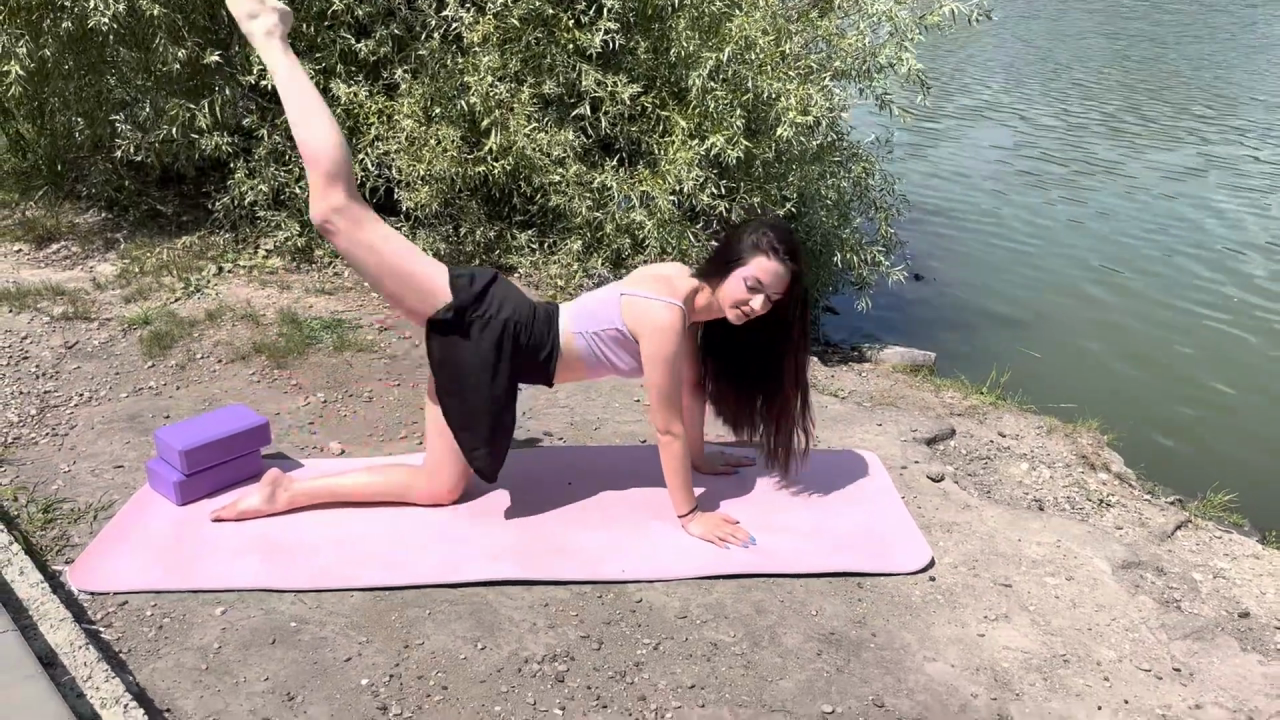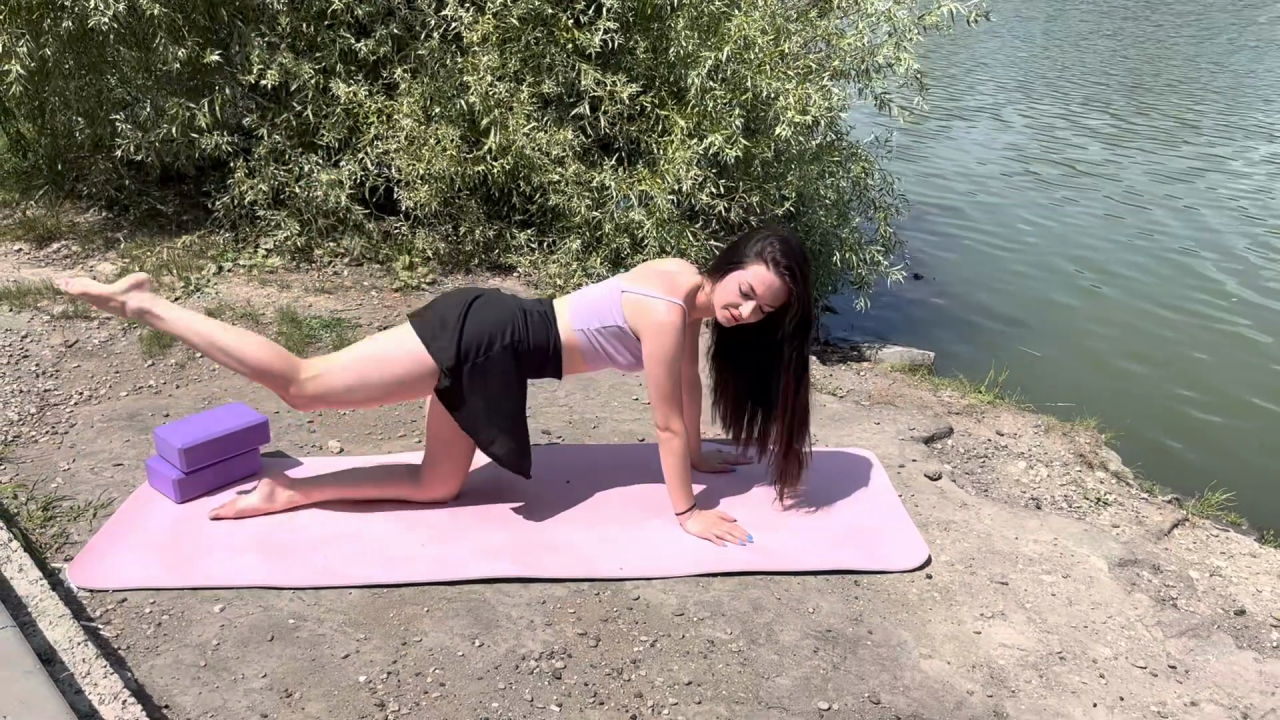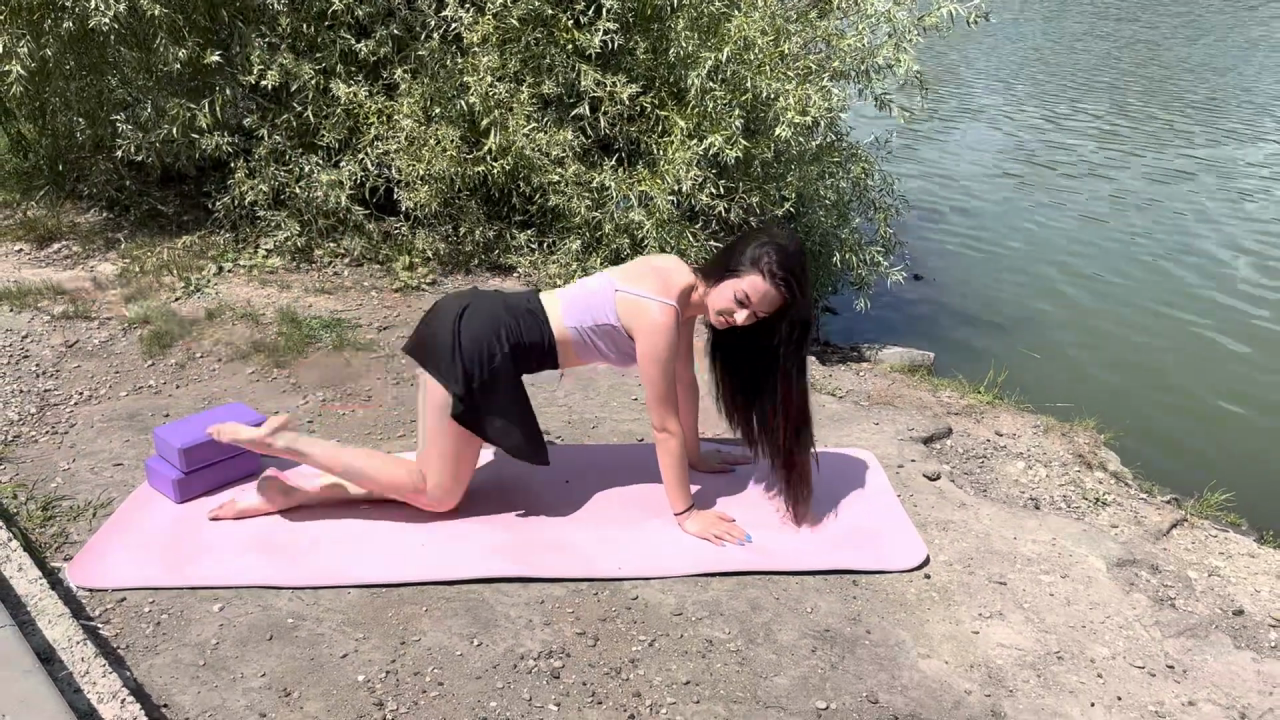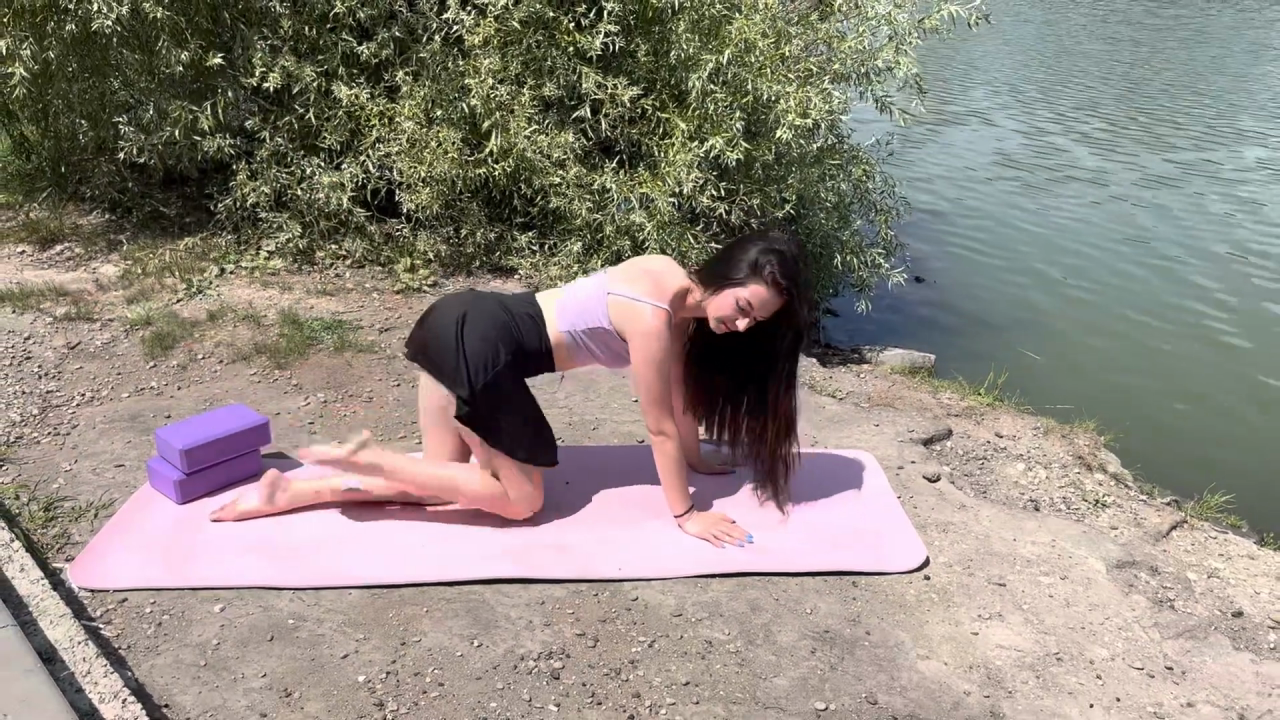
dt=0.3s
person 1, frame 1
left shoulder: (693, 294)
right shoulder: (665, 313)
left elbow: (690, 392)
right elbow: (667, 427)
left wrist: (700, 458)
right wrist: (686, 513)
left hip: (491, 346)
right hip: (481, 322)
left knee: (440, 487)
right knee: (336, 208)
left ankle: (288, 491)
person 1, frame 2
left shoulder: (686, 286)
right shoulder: (669, 310)
left elbow: (685, 387)
right elbow: (668, 422)
left wrist: (696, 458)
right wrist: (685, 510)
left hip: (492, 335)
right hip: (481, 339)
left knee: (437, 485)
right knee: (300, 382)
left ankle: (282, 491)
right ankle: (141, 302)
person 1, frame 3
left shoulder: (681, 276)
right shoulder: (660, 311)
left elbow: (683, 383)
right elbow: (666, 423)
left wrist: (697, 456)
right wrist: (684, 511)
left hip: (478, 321)
right hip: (475, 343)
left knee: (443, 480)
right knee: (435, 493)
left ankle: (282, 487)
right ankle: (286, 441)
person 1, frame 4
left shoulder: (674, 279)
right shoulder: (654, 315)
left elbow: (682, 387)
right elbow: (660, 425)
left wrist: (695, 456)
right wrist: (685, 512)
left hip: (471, 324)
right hip: (480, 346)
left knee: (445, 476)
right knee: (520, 500)
left ankle: (285, 490)
right ankle: (365, 458)
